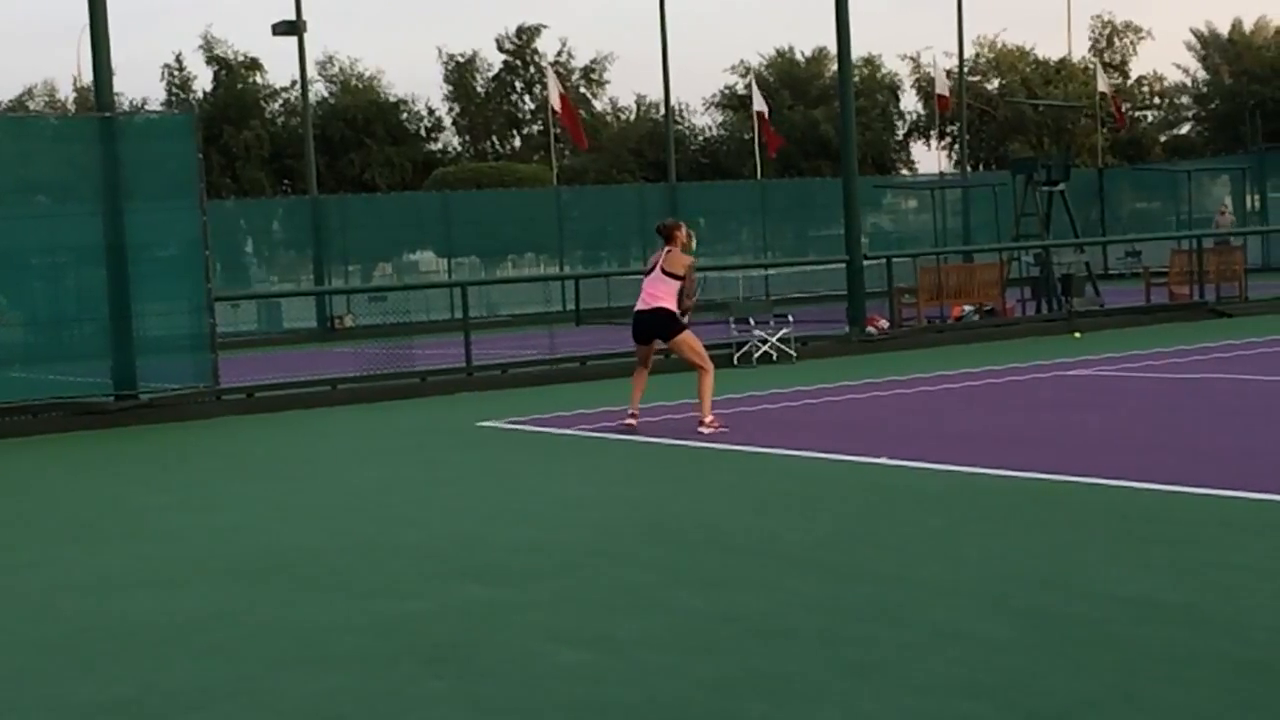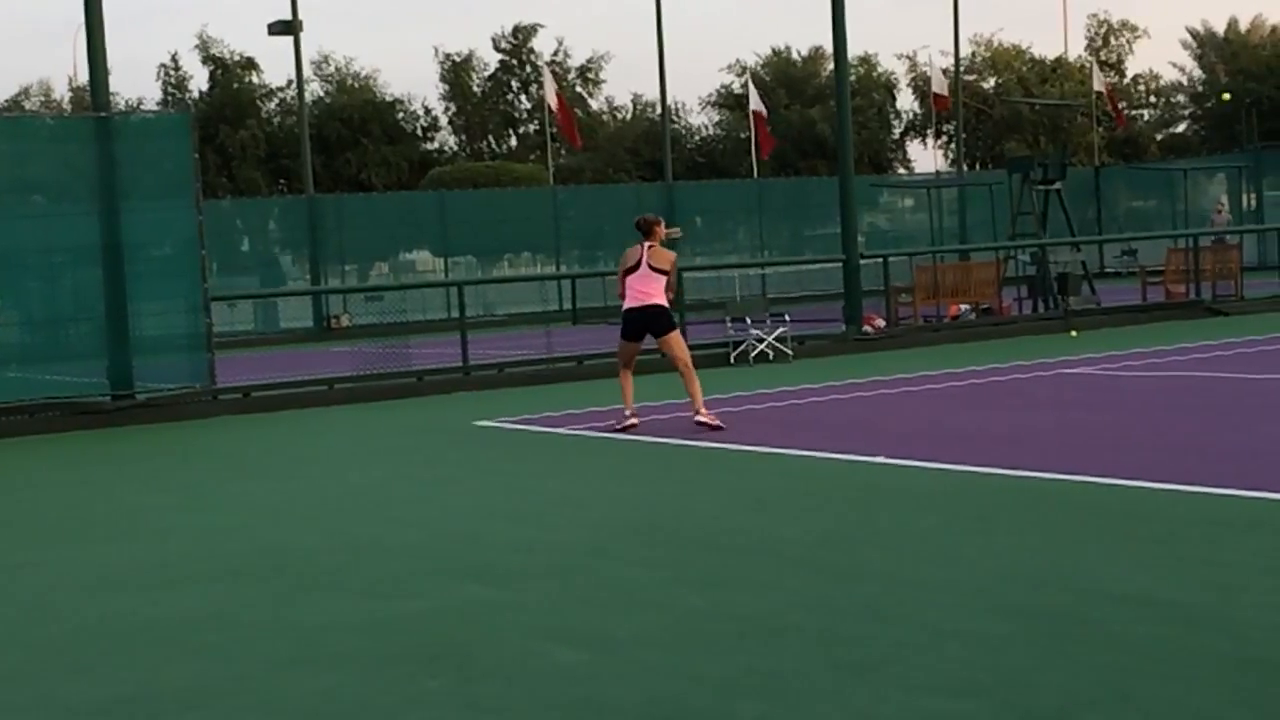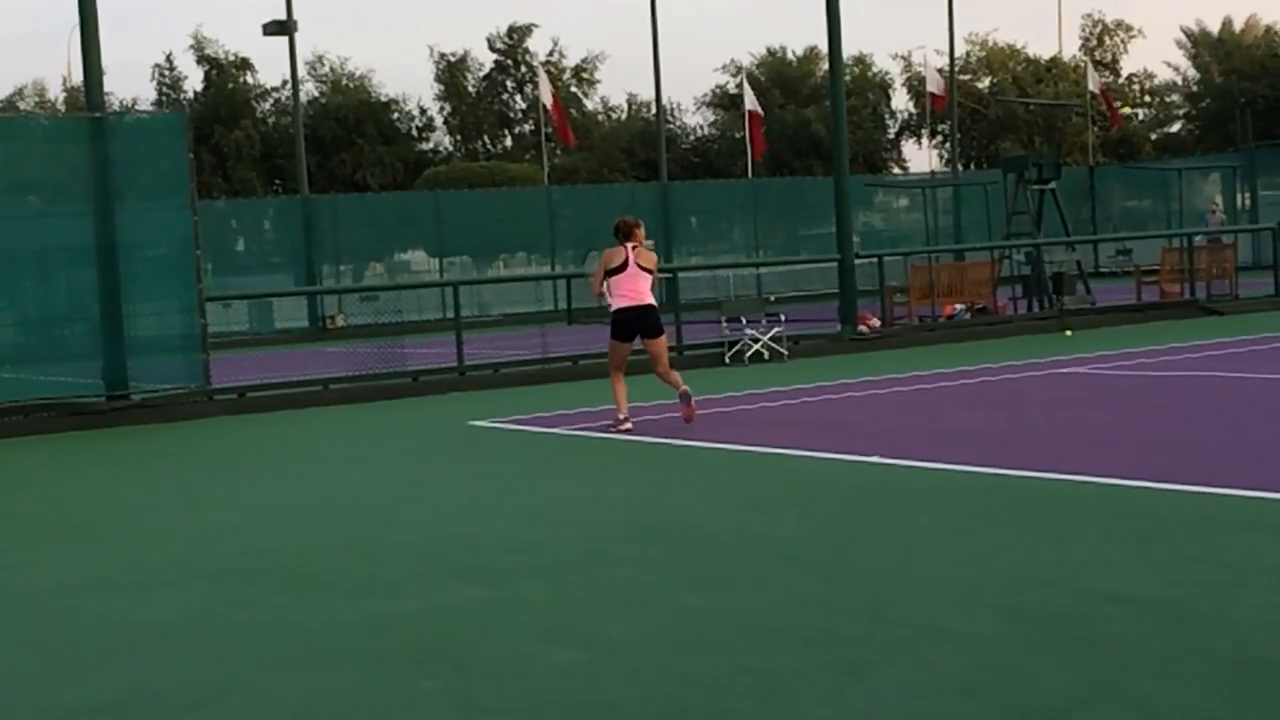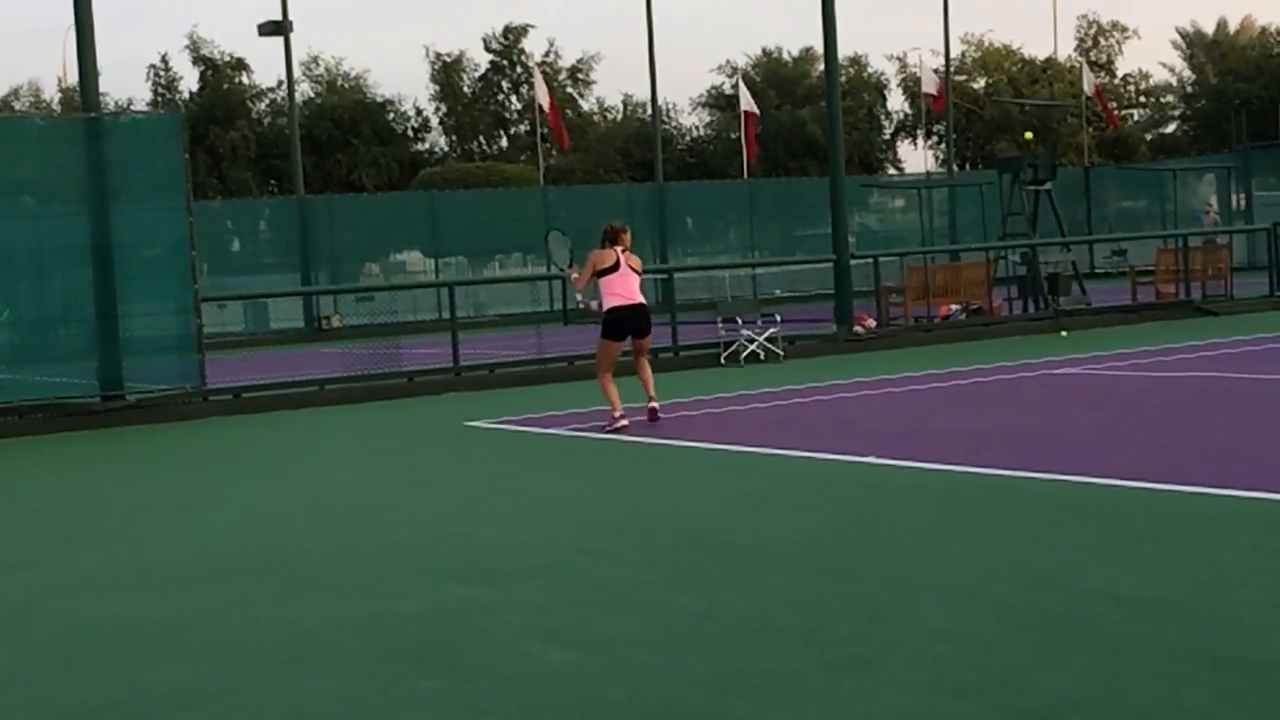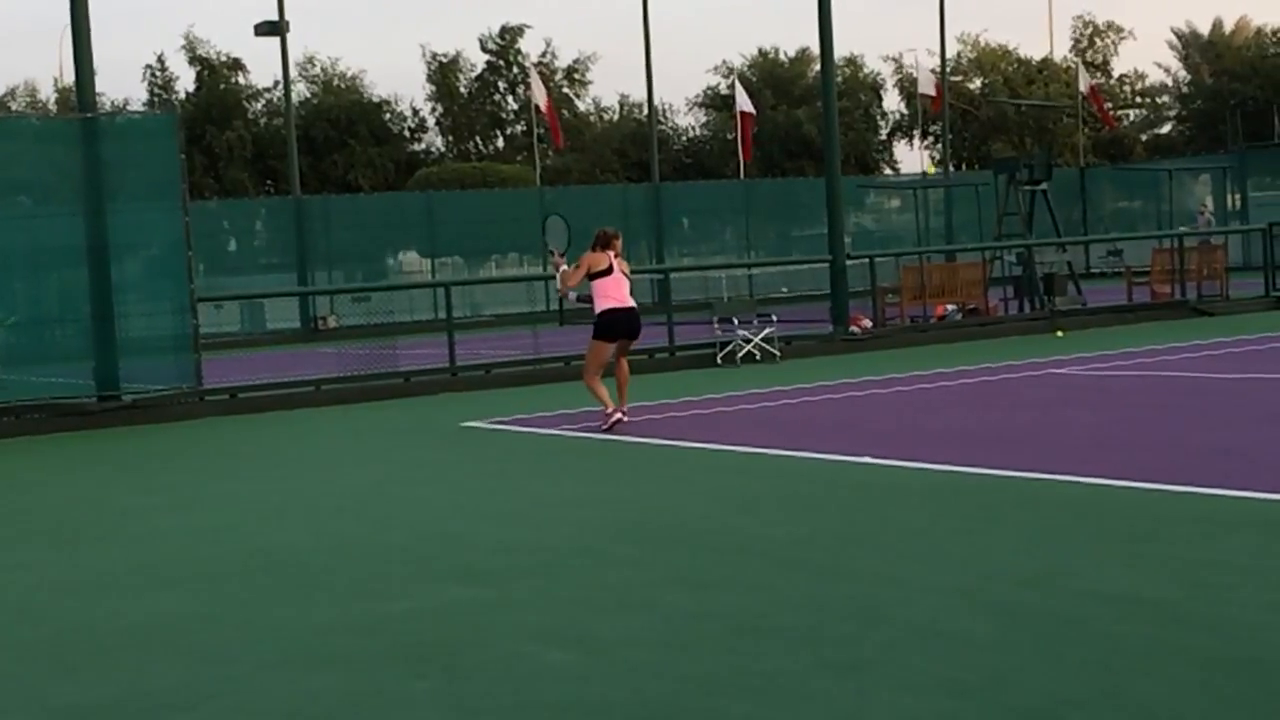
dt=0.4s
person 1, frame 1
left shoulder: (654, 258)
right shoulder: (686, 261)
right elbow: (686, 301)
right wrist: (683, 314)
left hip: (641, 318)
right hip: (665, 318)
left knee: (643, 366)
right knee: (705, 367)
left ankle: (632, 413)
right ankle: (706, 419)
person 1, frame 2
left shoulder: (629, 254)
right shoulder: (669, 256)
left elbow: (620, 292)
right elbow: (670, 294)
left hip: (632, 316)
right hip: (658, 314)
left knee: (625, 368)
right knee: (686, 367)
left ankle: (629, 413)
right ankle: (701, 411)
person 1, frame 3
left shoulder: (608, 255)
right shoulder: (651, 257)
left elbow: (596, 290)
left hip: (622, 316)
right hip: (648, 312)
left knee: (616, 372)
right knee: (662, 369)
left ankle: (623, 417)
right ankle: (682, 388)
person 1, frame 4
left shoulder: (597, 255)
right shoulder: (636, 261)
left elbow: (579, 287)
left wrist: (573, 275)
left hip: (616, 316)
right hip: (640, 312)
left knee: (604, 373)
right knee: (641, 358)
left ankle: (618, 414)
right ankle: (652, 399)
person 1, frame 5
left shoulder: (590, 258)
right shoulder: (624, 265)
left elbow: (569, 283)
left wrist: (561, 267)
left hip: (609, 319)
right hip: (632, 317)
left knee: (591, 377)
right knee: (619, 358)
left ankle: (611, 409)
right ankle: (621, 408)
